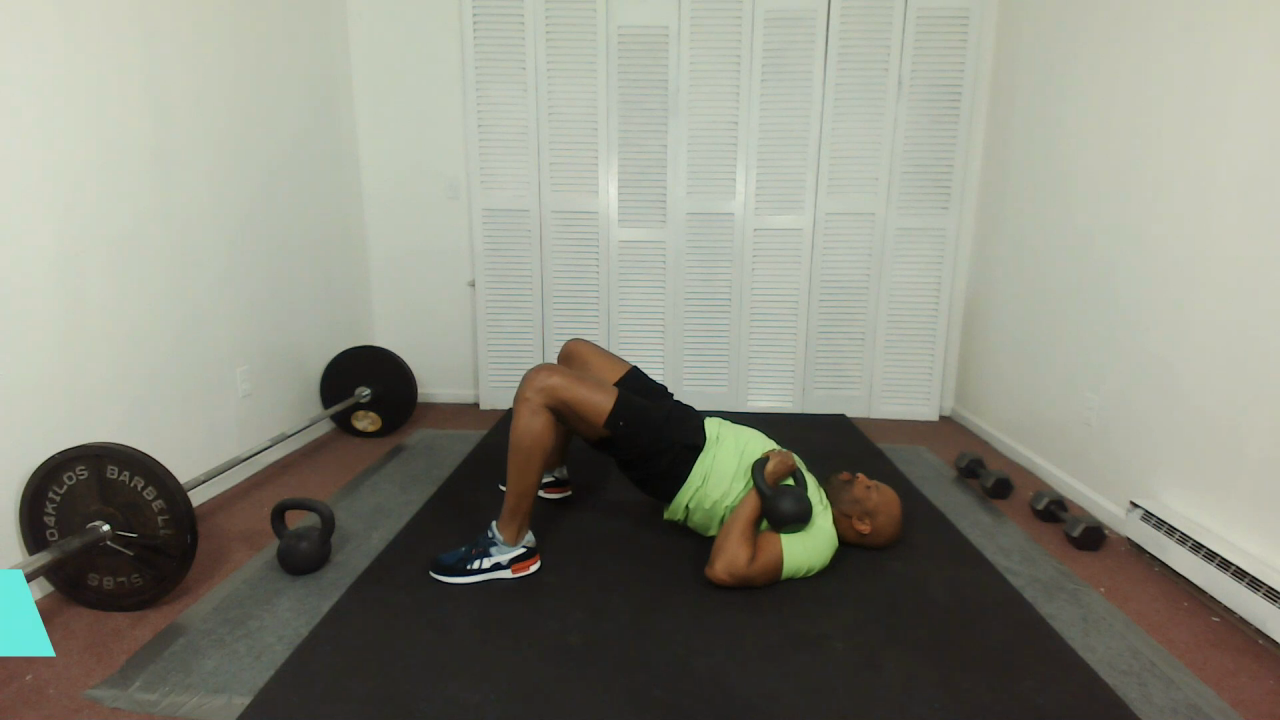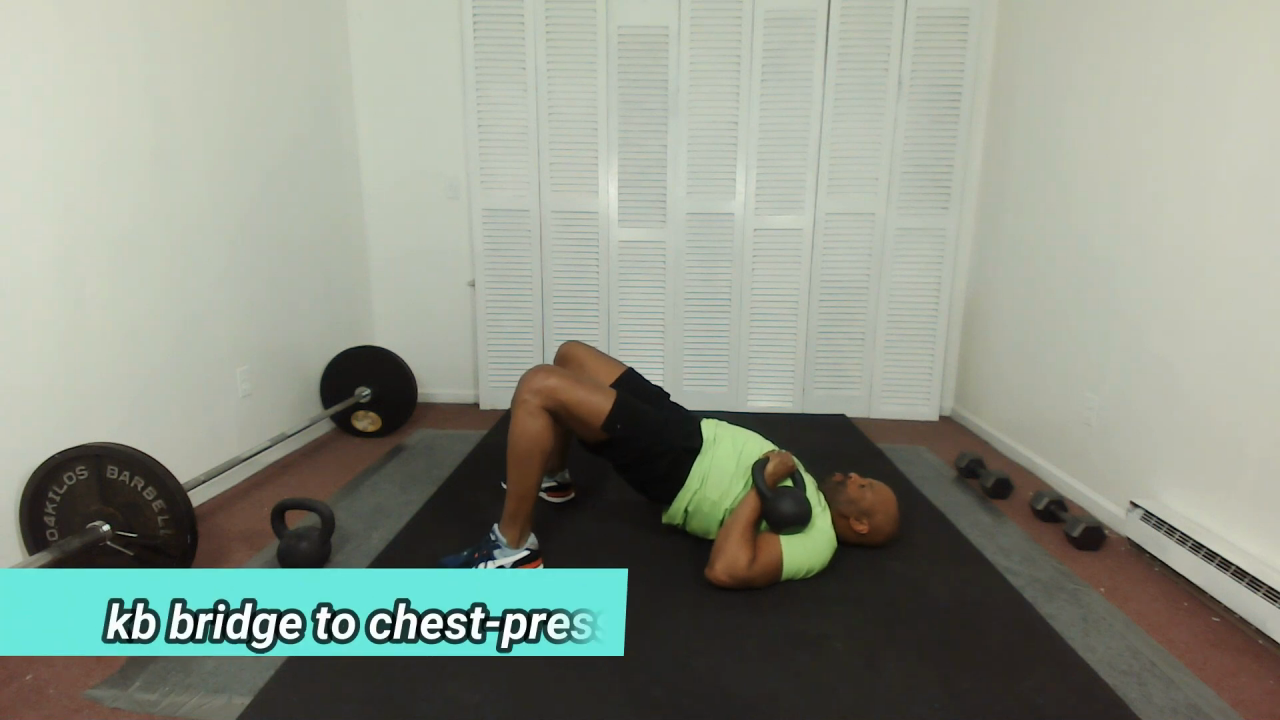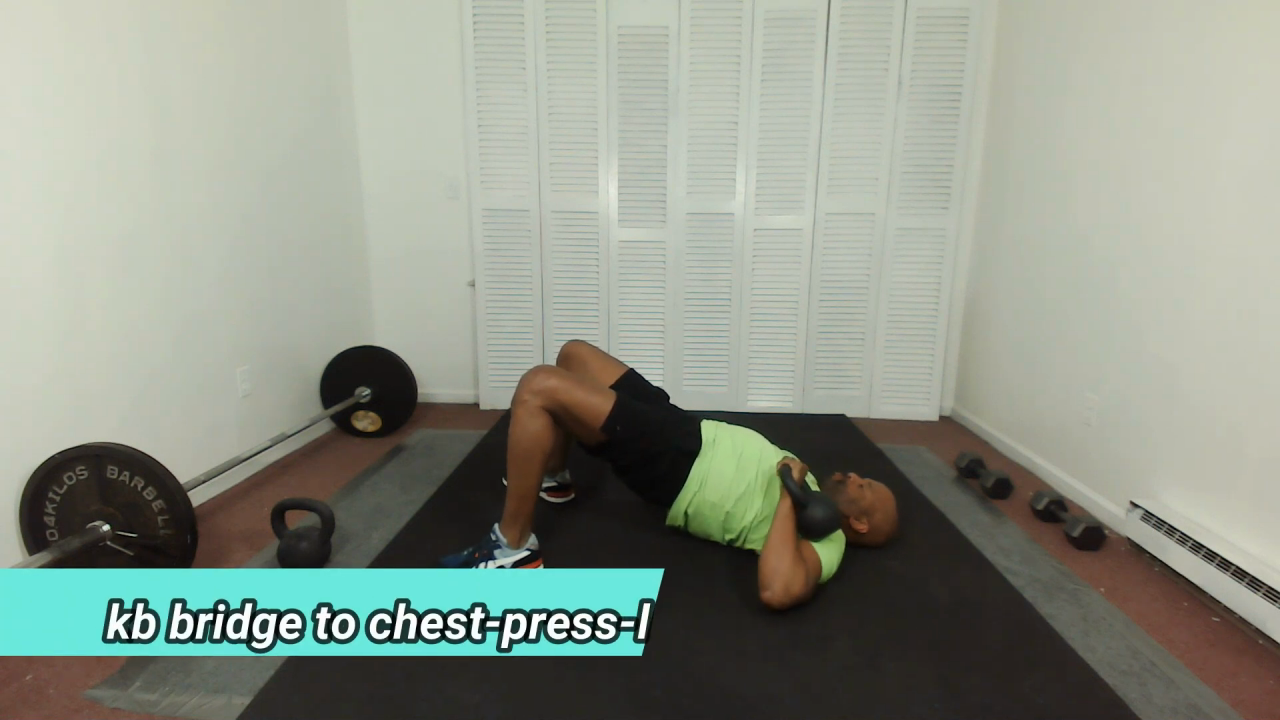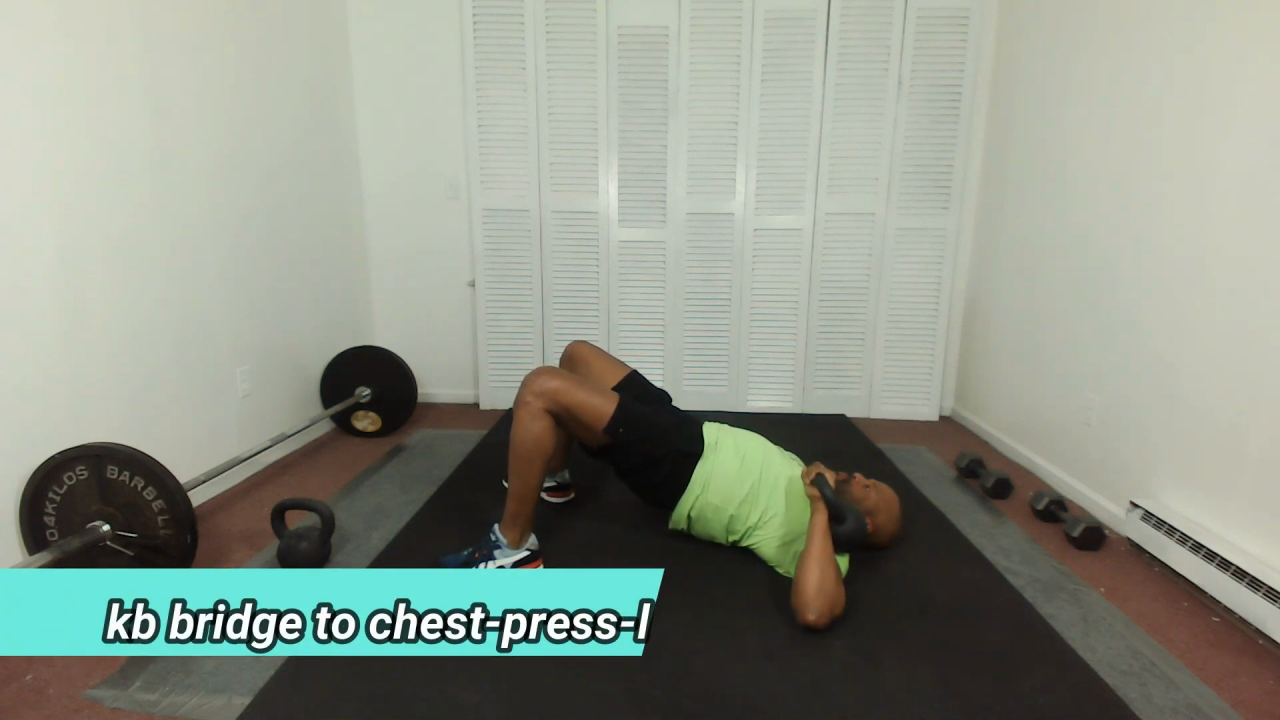
dt=0.7s
person 1, frame 1
left shoulder: (815, 540)
right shoulder: (812, 492)
left elbow: (723, 568)
left wrist: (764, 484)
left hip: (674, 460)
right hip: (692, 430)
left knee: (542, 385)
right knee: (575, 353)
left ankle: (510, 543)
right ankle: (550, 475)
person 1, frame 2
left shoulder: (814, 541)
right shoulder: (812, 494)
left elbow: (724, 569)
left wrist: (764, 484)
left hip: (673, 464)
right hip: (688, 432)
left knee: (538, 387)
right knee: (570, 354)
left ankle: (513, 546)
right ankle: (553, 478)
person 1, frame 3
left shoulder: (825, 543)
right shoulder: (813, 494)
left elbow: (777, 590)
left wrist: (786, 494)
left hip: (673, 465)
right hip: (687, 433)
left knee: (538, 387)
right knee: (573, 353)
left ankle: (513, 545)
right ankle: (552, 478)
person 1, frame 4
left shoulder: (827, 546)
right shoulder: (816, 500)
left elbow: (813, 612)
left wrist: (821, 508)
left hip: (676, 468)
right hip: (688, 435)
left knee: (540, 389)
right knee: (577, 354)
left ankle: (512, 546)
right ankle: (552, 478)
